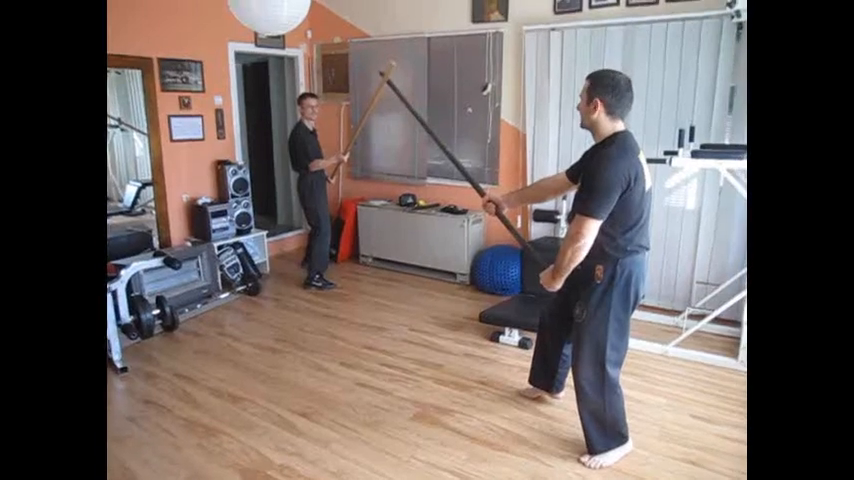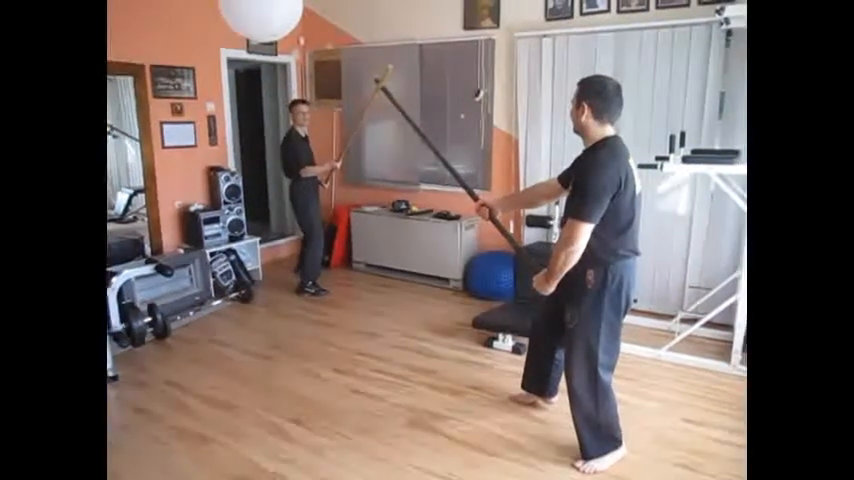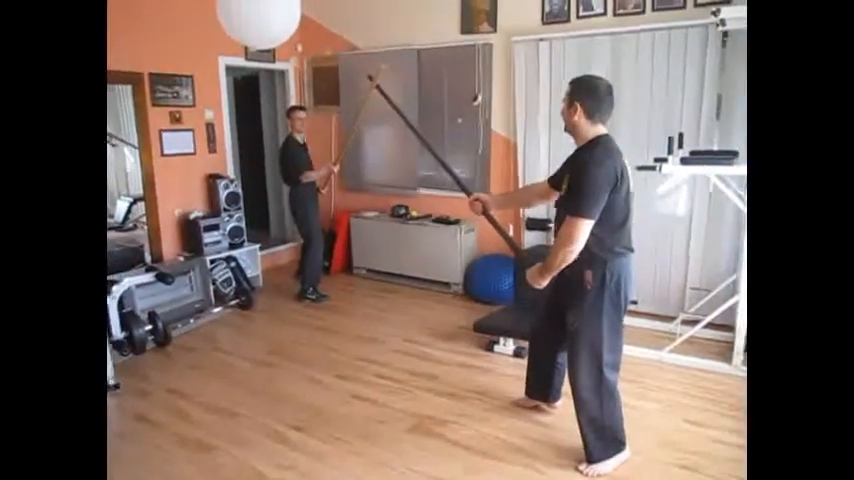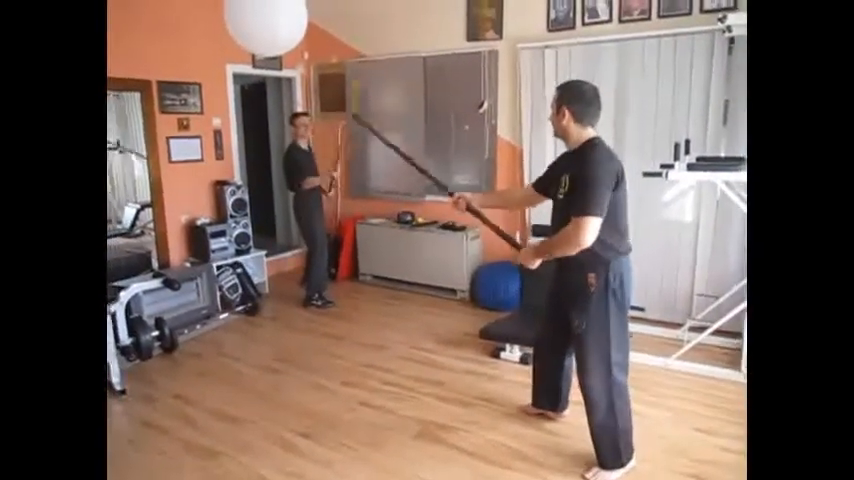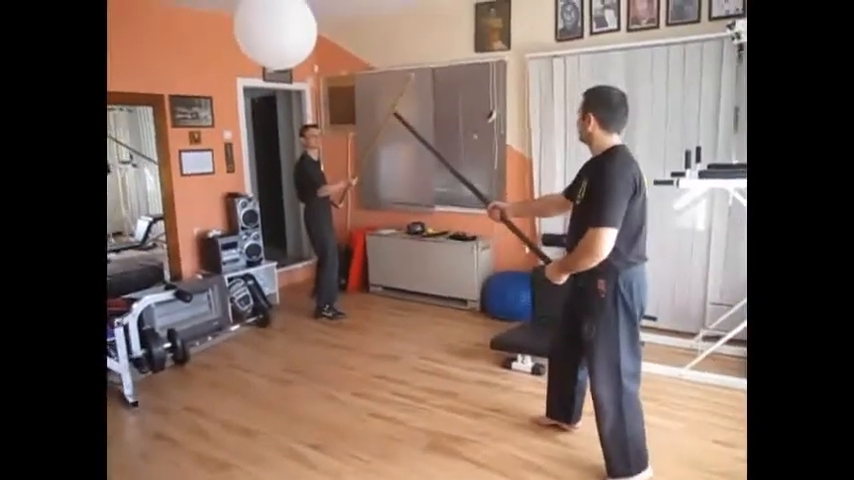
dt=1s
person 1, frame 1
left shoulder: (611, 161)
right shoulder: (610, 149)
left elbow: (581, 235)
right elbow: (558, 183)
left wrist: (556, 275)
right wrist: (508, 200)
left hip: (613, 271)
right hip: (599, 263)
left knee: (594, 359)
right knee: (555, 321)
left ankle: (612, 441)
right ankle: (548, 383)
person 1, frame 2
left shoulder: (601, 164)
right shoulder: (601, 154)
left elbow: (573, 239)
right elbow: (551, 189)
left wrist: (549, 278)
right wrist: (500, 204)
left hip: (603, 275)
right hip: (589, 269)
left knee: (586, 363)
right knee: (547, 326)
left ankle: (605, 446)
right ankle: (540, 389)
person 1, frame 3
left shoulder: (597, 161)
right shoulder: (586, 154)
left elbow: (573, 237)
right elbow: (544, 191)
left wrist: (544, 272)
right wrist: (493, 201)
left hip: (600, 274)
right hip: (581, 270)
left knee: (591, 363)
right knee: (546, 332)
right ankle: (543, 394)
person 1, frame 4
left shoulder: (598, 161)
right shoulder: (569, 160)
left elbow: (582, 235)
right elbow: (528, 194)
left wrist: (536, 252)
right wrist: (476, 200)
left hip: (601, 276)
right hip: (573, 272)
left knee: (599, 368)
right knee: (551, 340)
right ankle: (550, 403)
person 1, frame 5
left shoulder: (616, 170)
right shoulder: (597, 165)
left elbow: (598, 247)
right elbow: (561, 201)
left wrist: (560, 268)
right wrist: (511, 208)
left hip: (613, 284)
right hip: (591, 281)
left knee: (611, 376)
right knee: (565, 348)
right ankle: (563, 414)
person 2, frame 1
left shoulder: (310, 130)
right shoulder: (299, 133)
right elbow: (311, 165)
left wrist: (324, 172)
right wrist: (335, 160)
left hip: (316, 183)
right hip: (309, 184)
left knee: (318, 226)
right knee: (323, 229)
left ankle: (310, 259)
right ankle: (314, 276)
person 2, frame 2
left shoulder: (303, 137)
right shoulder: (291, 140)
right elbow: (302, 171)
left wrist: (318, 176)
right wrist: (328, 167)
left hip: (309, 189)
right hip: (302, 191)
left knee: (311, 233)
right knee: (316, 236)
left ankle: (303, 266)
right ankle: (307, 283)
person 2, frame 3
left shoulder: (301, 143)
right shoulder: (290, 147)
right elbow: (303, 176)
left wrist: (317, 182)
right wrist: (326, 171)
left hip: (308, 196)
right hip: (300, 197)
left knee: (310, 239)
right knee: (315, 242)
left ankle: (303, 273)
right ankle: (308, 289)
person 2, frame 4
left shoulder: (308, 150)
right shoulder: (293, 153)
right elbow: (303, 183)
left wrist: (325, 186)
right wrist: (327, 176)
left hip: (314, 202)
right hip: (305, 204)
left knee: (316, 246)
right knee: (319, 248)
left ankle: (309, 281)
right ankle: (313, 295)
person 2, frame 5
left shoulder: (315, 162)
right shoulder: (304, 164)
right elbow: (320, 190)
left wrist: (331, 200)
right wrist: (345, 184)
left hip: (322, 213)
right hip: (315, 215)
left knee: (325, 257)
right knee: (330, 258)
left ankle: (319, 292)
right ankle: (324, 306)
